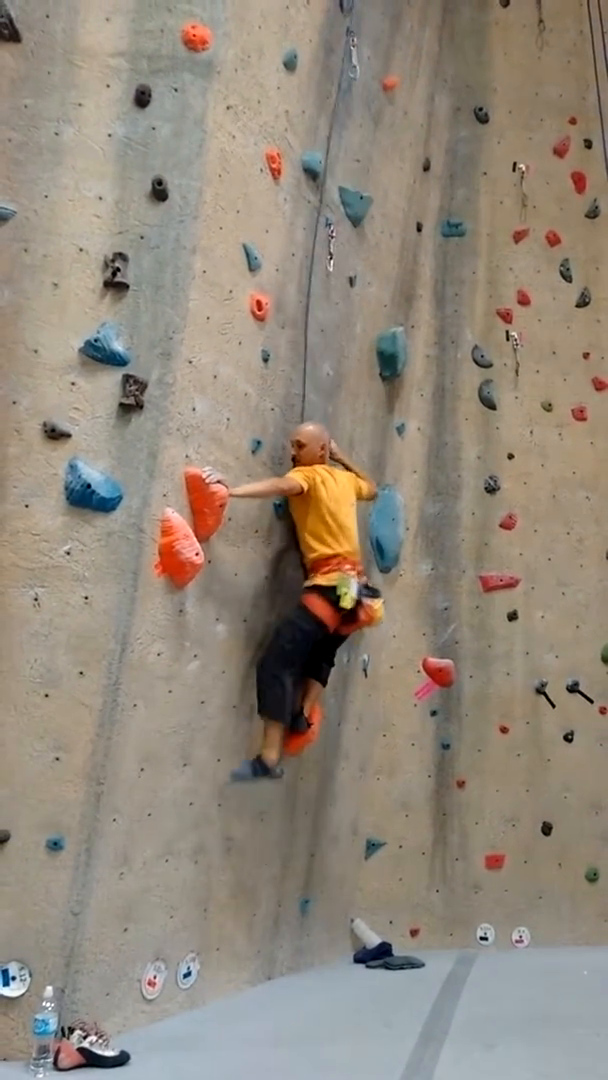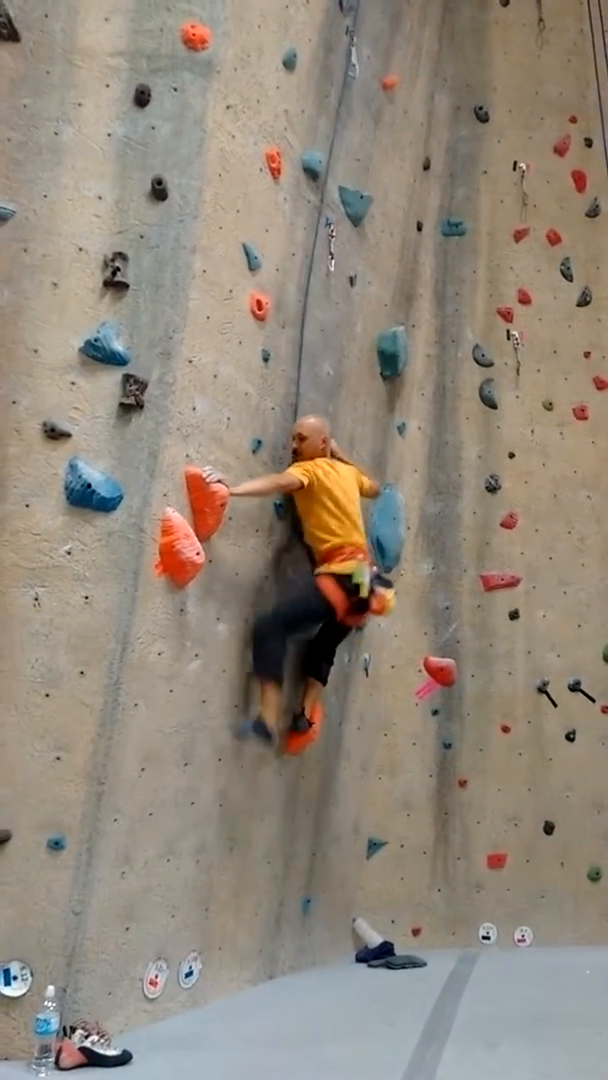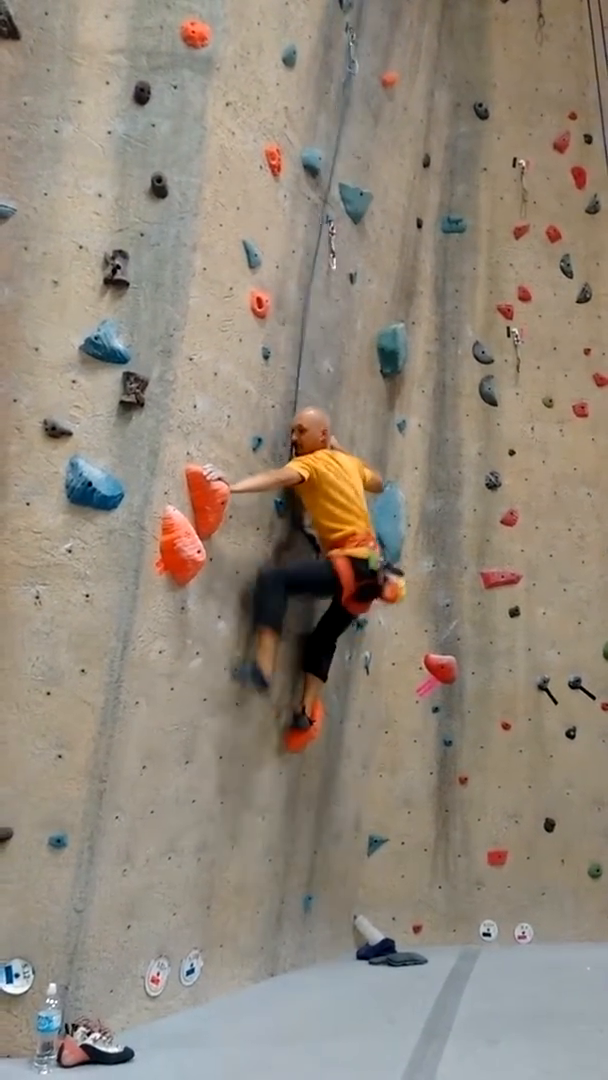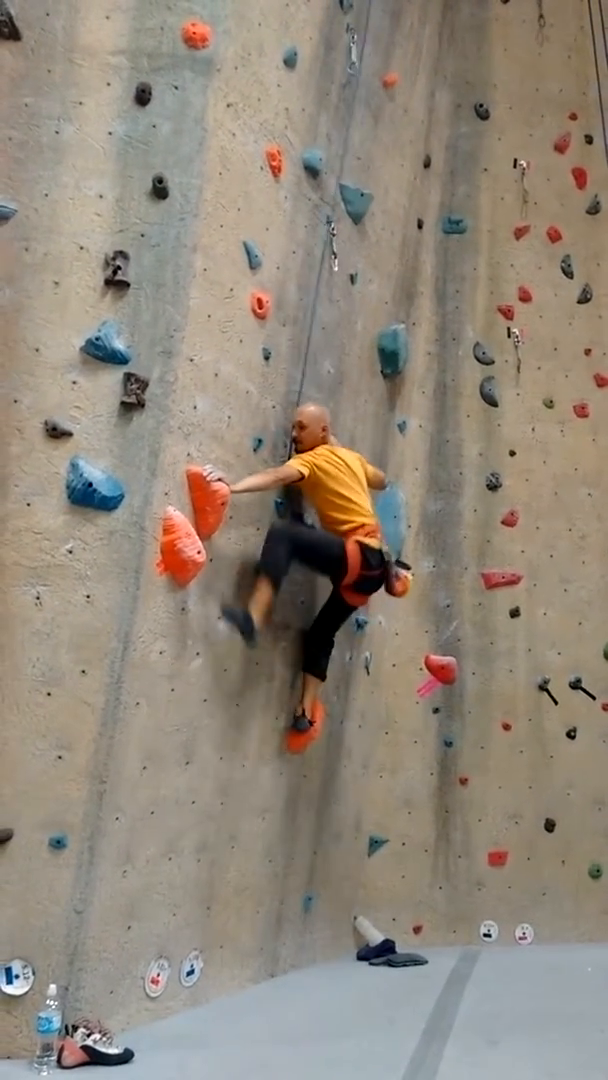
dt=0.1s
person 1, frame 1
left shoulder: (307, 477)
right shoulder: (344, 479)
left elbow: (281, 486)
right elbow: (372, 490)
left wrist: (231, 492)
right wrist: (342, 458)
left hip: (330, 585)
right hip: (354, 586)
left knee: (275, 664)
right knee: (321, 655)
left ankle: (269, 756)
right ankle: (303, 713)
person 1, frame 2
left shoulder: (310, 470)
right shoulder: (347, 472)
left elbow: (278, 483)
right elbow: (375, 489)
left wrist: (231, 490)
left hip: (342, 575)
right hip: (364, 580)
left knee: (268, 628)
right knee: (322, 647)
left ankle: (268, 720)
right ankle: (307, 716)
person 1, frame 3
left shoulder: (311, 462)
right shoulder: (350, 462)
left elbow: (279, 478)
right elbow: (378, 484)
left wrist: (231, 488)
left hip: (351, 561)
right hip: (370, 565)
left knee: (271, 578)
right knee: (322, 640)
left ankle: (263, 667)
right ankle: (306, 712)
person 1, frame 4
left shoulder: (312, 459)
right shoulder: (350, 456)
left elbow: (278, 476)
right elbow: (381, 481)
left wrist: (230, 489)
left hip: (357, 552)
right hip: (370, 562)
left knee: (280, 536)
right knee: (322, 633)
left ankle: (252, 619)
right ankle: (306, 712)
